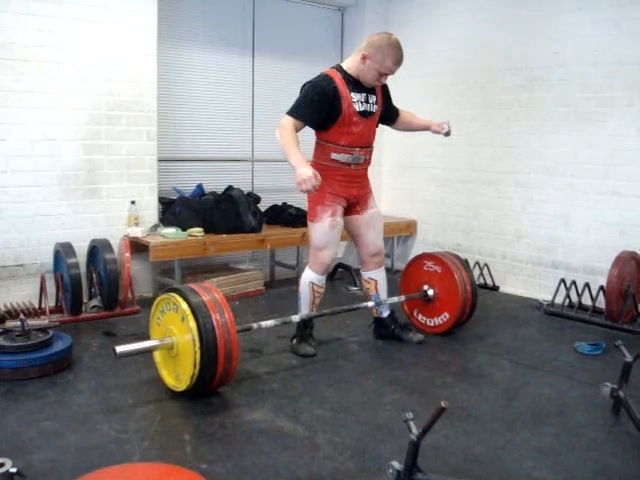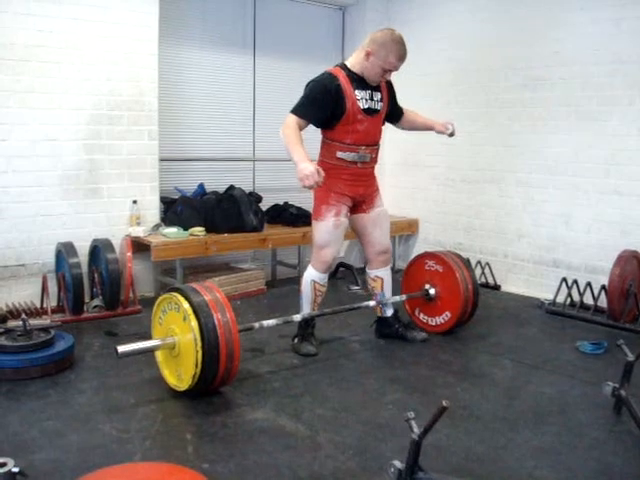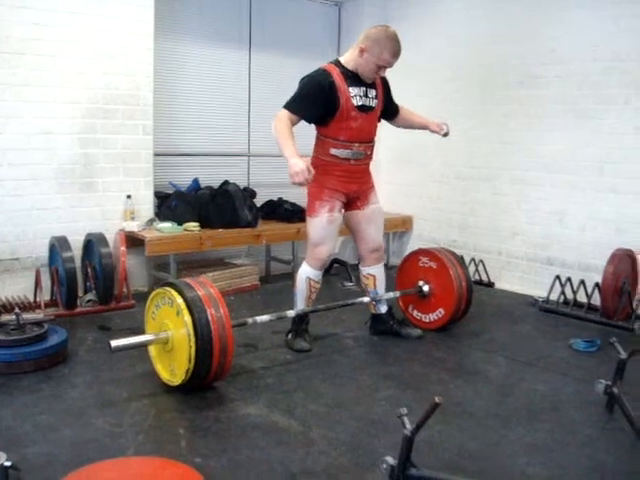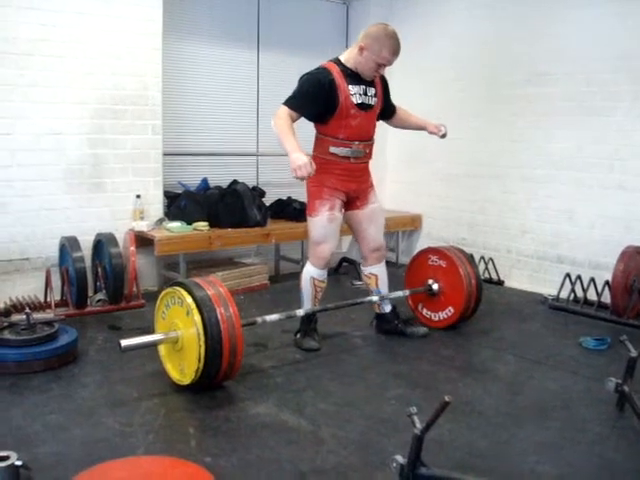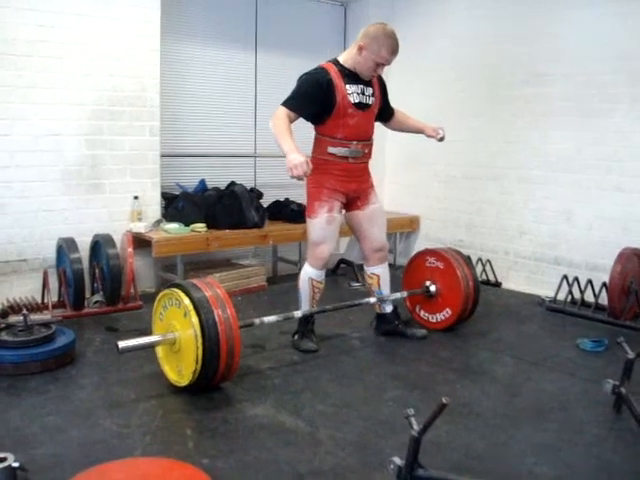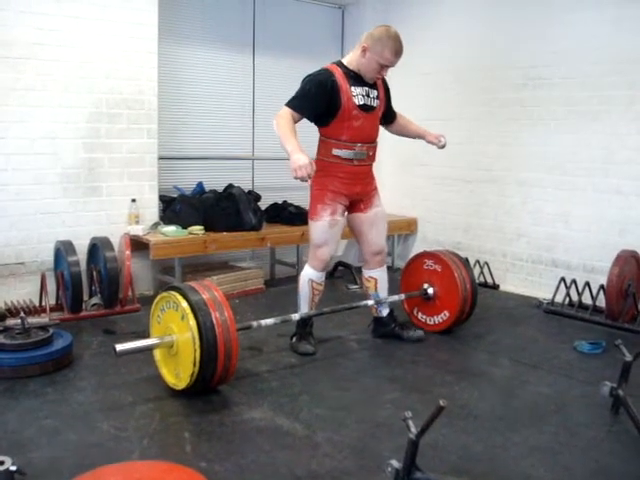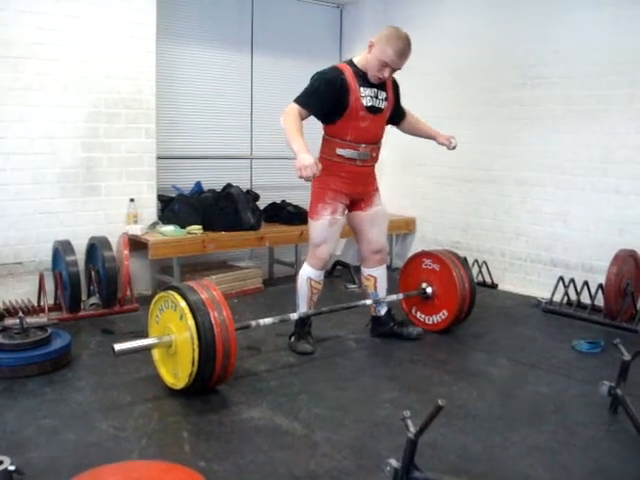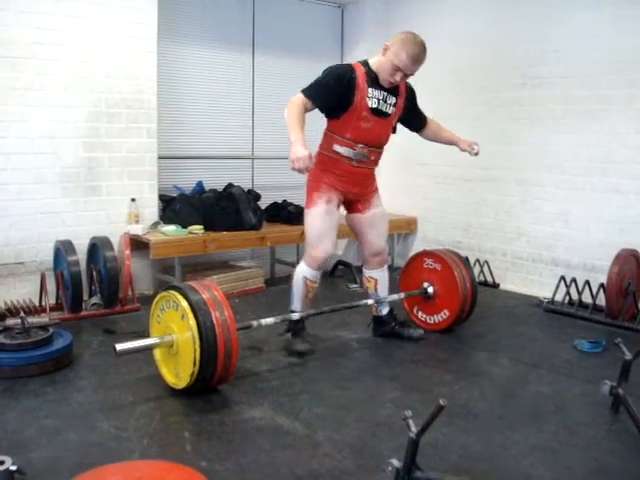
dt=0.3s
person 1, frame 1
left shoulder: (377, 90)
right shoulder: (324, 86)
left elbow: (394, 118)
right elbow: (286, 128)
left wrist: (430, 125)
right wrist: (299, 166)
left hip: (360, 185)
right hip: (327, 186)
left knee: (375, 254)
right knee: (321, 260)
left ankle: (384, 320)
right ankle: (303, 330)
person 1, frame 2
left shoulder: (383, 87)
right shoulder: (329, 84)
left elbow: (398, 117)
right elbow: (291, 125)
left wrist: (433, 125)
right wrist: (302, 161)
left hip: (367, 184)
right hip: (333, 184)
left knee: (381, 253)
right knee: (323, 259)
left ankle: (387, 320)
right ankle: (304, 329)
person 1, frame 3
left shoulder: (378, 83)
right shoulder: (322, 80)
left elbow: (394, 114)
right elbow: (282, 120)
left wrist: (428, 124)
right wrist: (292, 157)
left hip: (362, 181)
right hip: (327, 181)
left knee: (374, 250)
right knee: (318, 256)
left ankle: (381, 316)
right ankle: (298, 325)
person 1, frame 4
left shoulder: (378, 82)
right shoulder: (322, 79)
left elbow: (391, 114)
right elbow: (282, 117)
left wrist: (426, 125)
right wrist: (295, 152)
left hip: (361, 179)
right hip: (327, 180)
left knee: (376, 249)
right knee: (321, 254)
left ankle: (386, 315)
right ankle: (306, 324)
person 1, frame 5
left shoulder: (375, 83)
right shoulder: (321, 79)
left elbow: (389, 116)
right elbow: (280, 117)
left wrist: (424, 128)
right wrist: (292, 152)
left hip: (362, 180)
right hip: (327, 180)
left knee: (378, 249)
right knee: (320, 255)
left ankle: (387, 317)
right ankle: (304, 325)
person 1, frame 6
left shoulder: (379, 85)
right shoulder: (325, 80)
left elbow: (391, 120)
right elbow: (283, 117)
left wrist: (425, 134)
right wrist: (296, 153)
left hip: (365, 183)
right hip: (331, 182)
left knee: (376, 253)
right knee: (320, 257)
left ankle: (384, 320)
right ankle: (302, 328)
person 1, frame 7
left shoulder: (389, 86)
right shoulder: (334, 79)
left elbow: (401, 118)
right elbow: (291, 114)
left wrist: (435, 134)
right wrist: (302, 152)
left hip: (367, 182)
right hip: (333, 181)
left knee: (377, 251)
right knee: (320, 256)
left ankle: (381, 318)
right ankle: (300, 327)
person 1, frame 8
left shoulder: (403, 93)
right shoulder: (343, 76)
left elbow: (423, 126)
right elbow: (296, 105)
left wrist: (458, 141)
right wrist: (298, 143)
left hip: (365, 183)
right hip: (328, 178)
left knee: (377, 253)
right knee: (318, 253)
left ankle: (383, 320)
right ankle: (296, 325)
